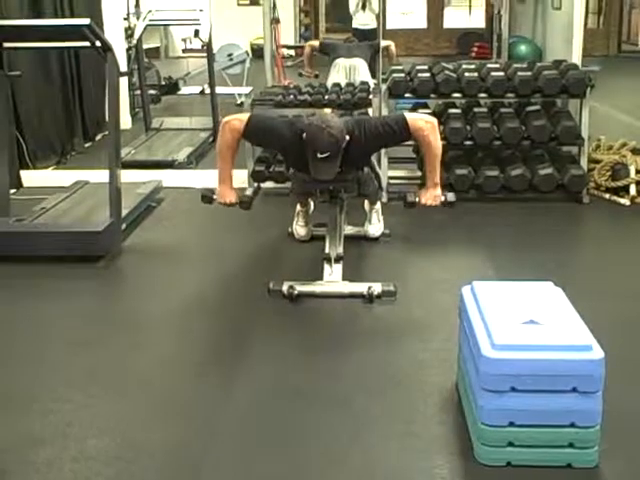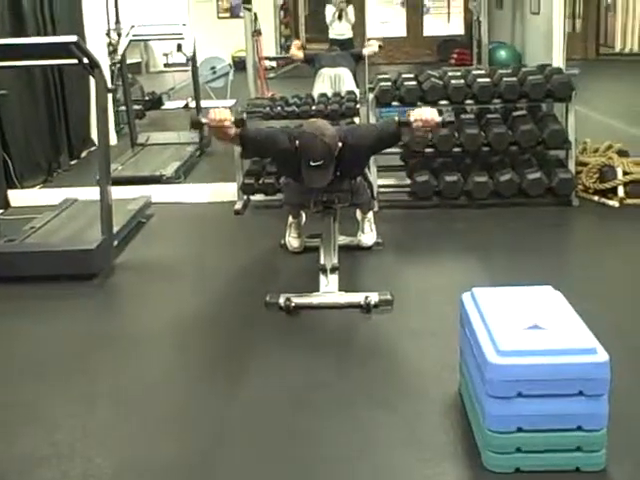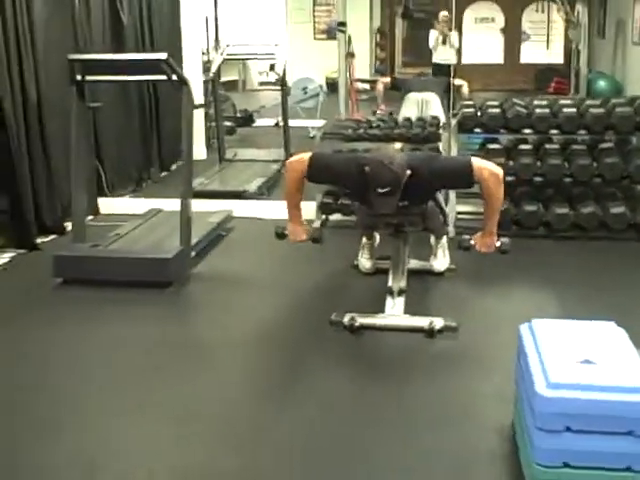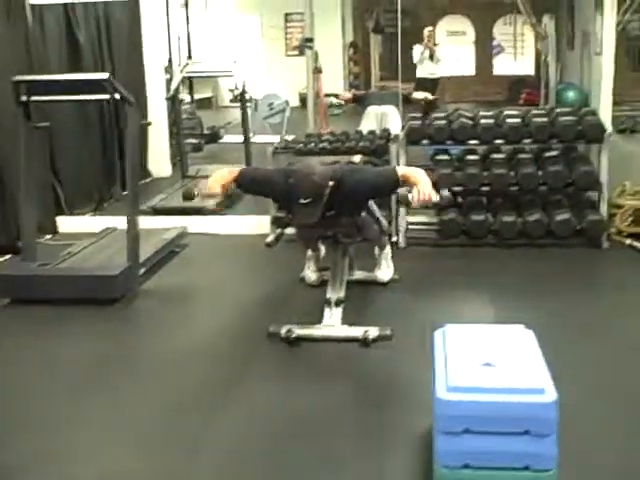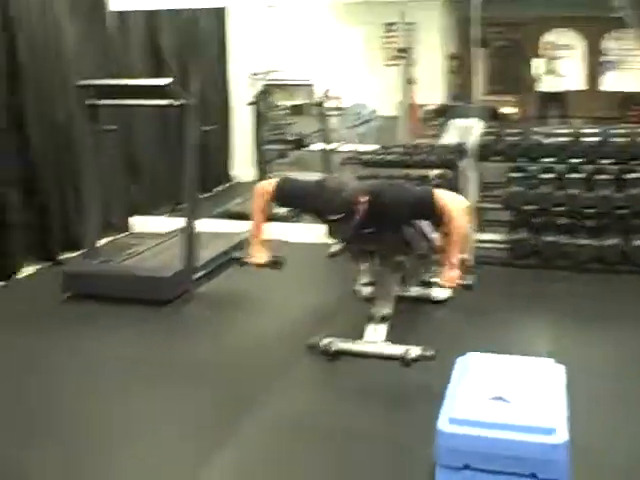
dt=1s
person 1, frame 1
left shoulder: (364, 133)
right shoulder: (289, 134)
left elbow: (426, 124)
right elbow: (231, 124)
left wrist: (432, 185)
right wrist: (225, 184)
left hip: (355, 171)
left knee: (370, 190)
right knee: (299, 191)
left ankle: (373, 207)
right ankle: (304, 208)
person 1, frame 2
left shoulder: (358, 140)
right shoulder: (282, 143)
left elbow: (409, 121)
right elbow: (231, 133)
left wrist: (423, 115)
right wrist: (219, 125)
left hip: (348, 179)
left knee: (362, 198)
right knee: (293, 203)
left ankle: (365, 216)
right ankle: (295, 219)
person 1, frame 3
left shoulder: (428, 168)
right shoulder: (353, 168)
left elbow: (491, 172)
right elbow: (295, 164)
left wrist: (489, 232)
right wrist: (295, 221)
left hip: (419, 202)
left ankle: (440, 241)
right ankle: (369, 240)
person 1, frame 4
left shoulder: (353, 181)
right shoulder: (282, 181)
left elbow: (411, 172)
right elbow: (230, 173)
left wrist: (424, 187)
right wrist: (215, 183)
left hip: (353, 215)
left ankle: (383, 250)
right ankle: (315, 253)
person 1, frame 5
left shoulder: (392, 198)
right shoulder: (320, 196)
left elbow: (456, 203)
right elbow: (265, 188)
left wrist: (451, 266)
right wrist: (257, 244)
left hip: (404, 227)
